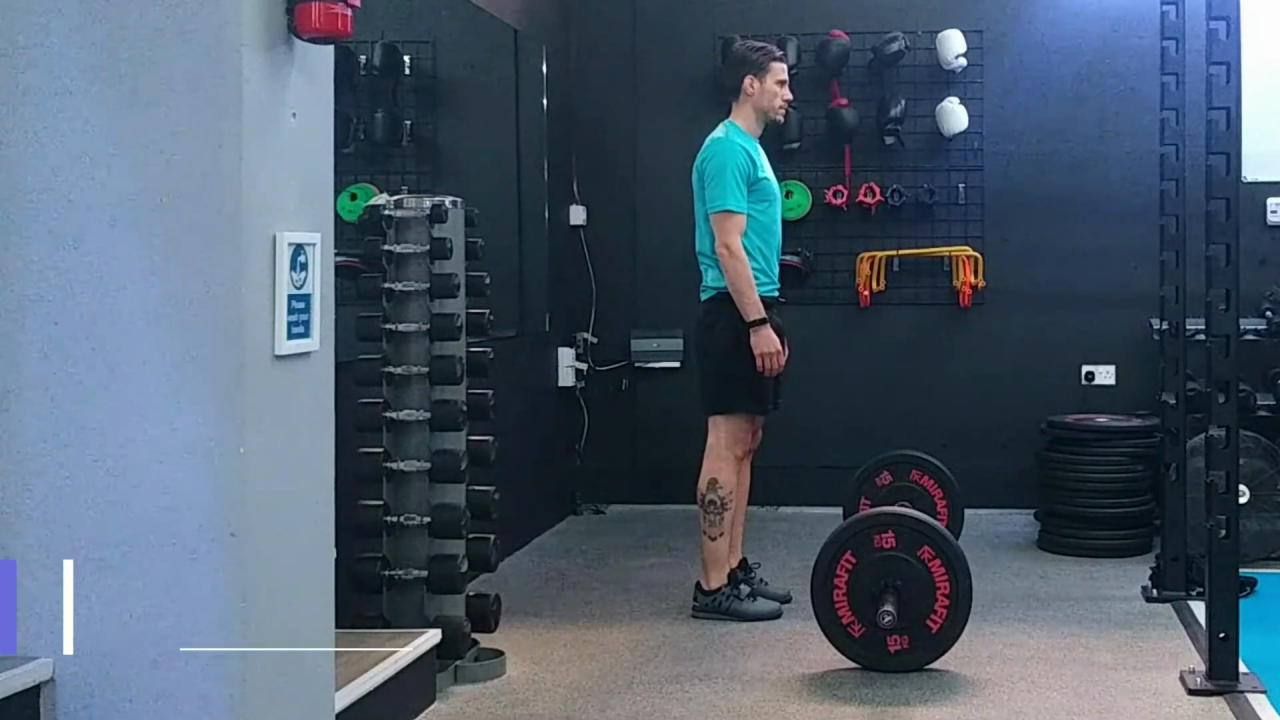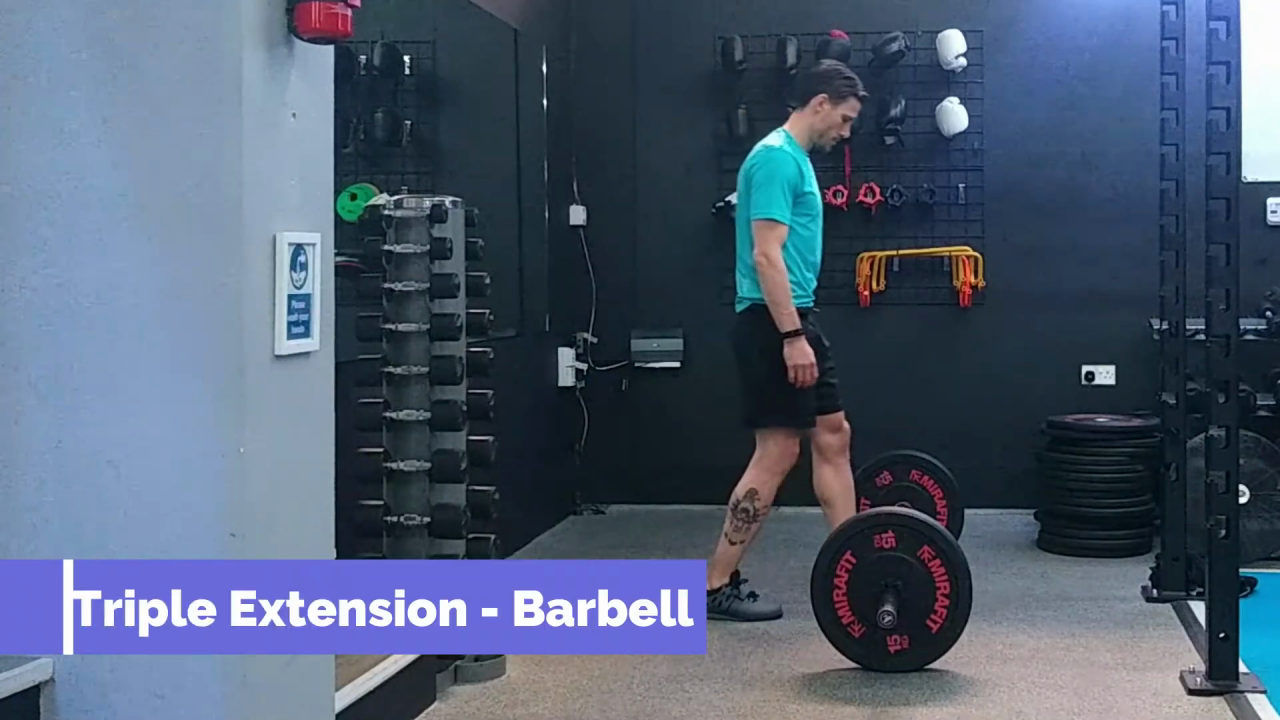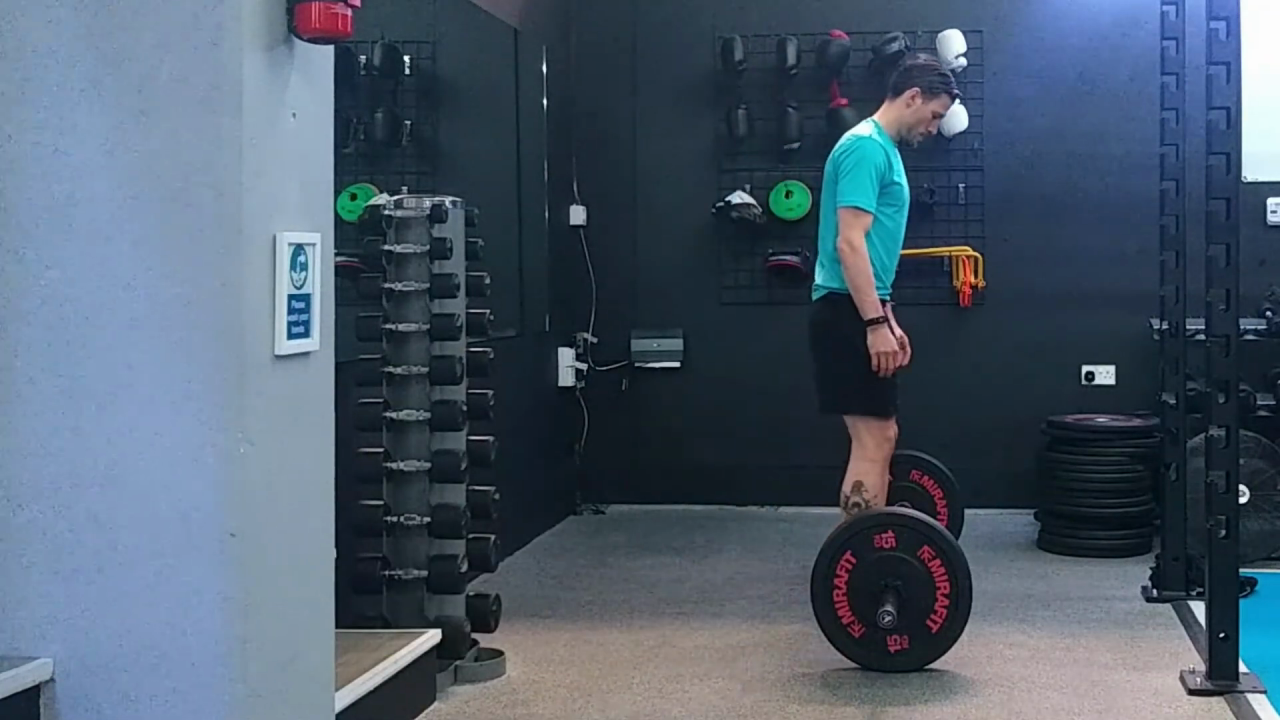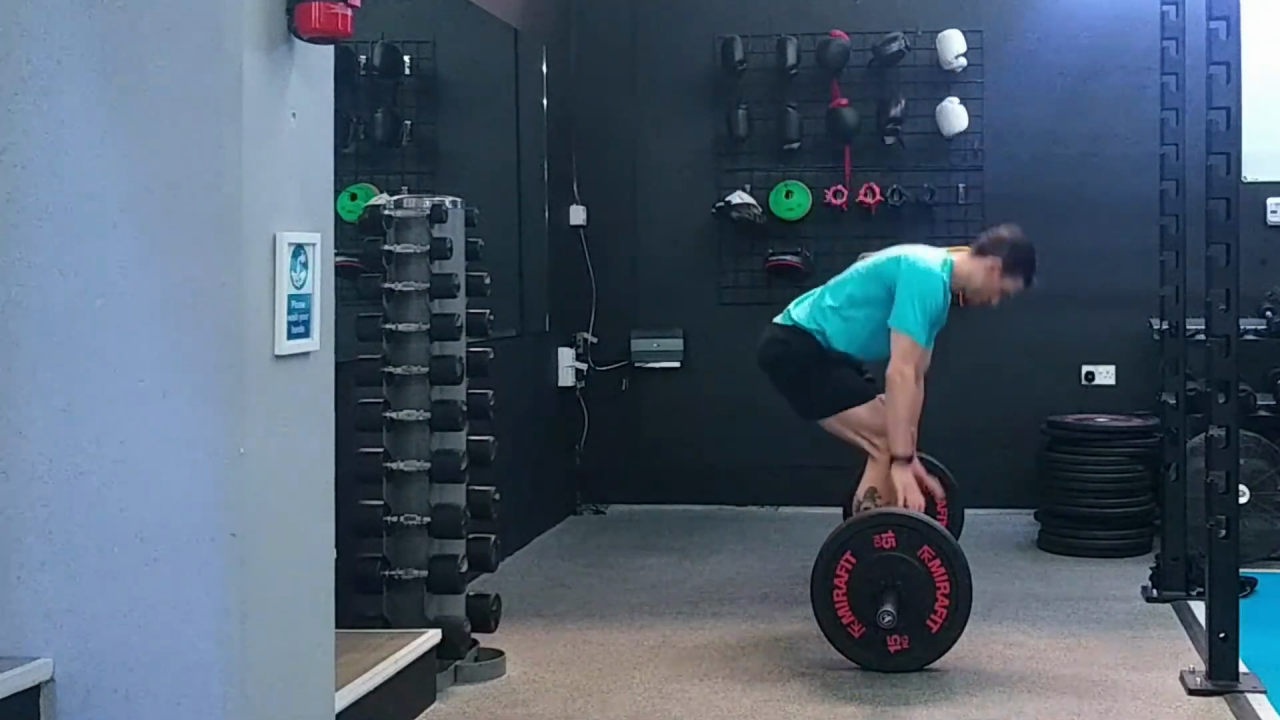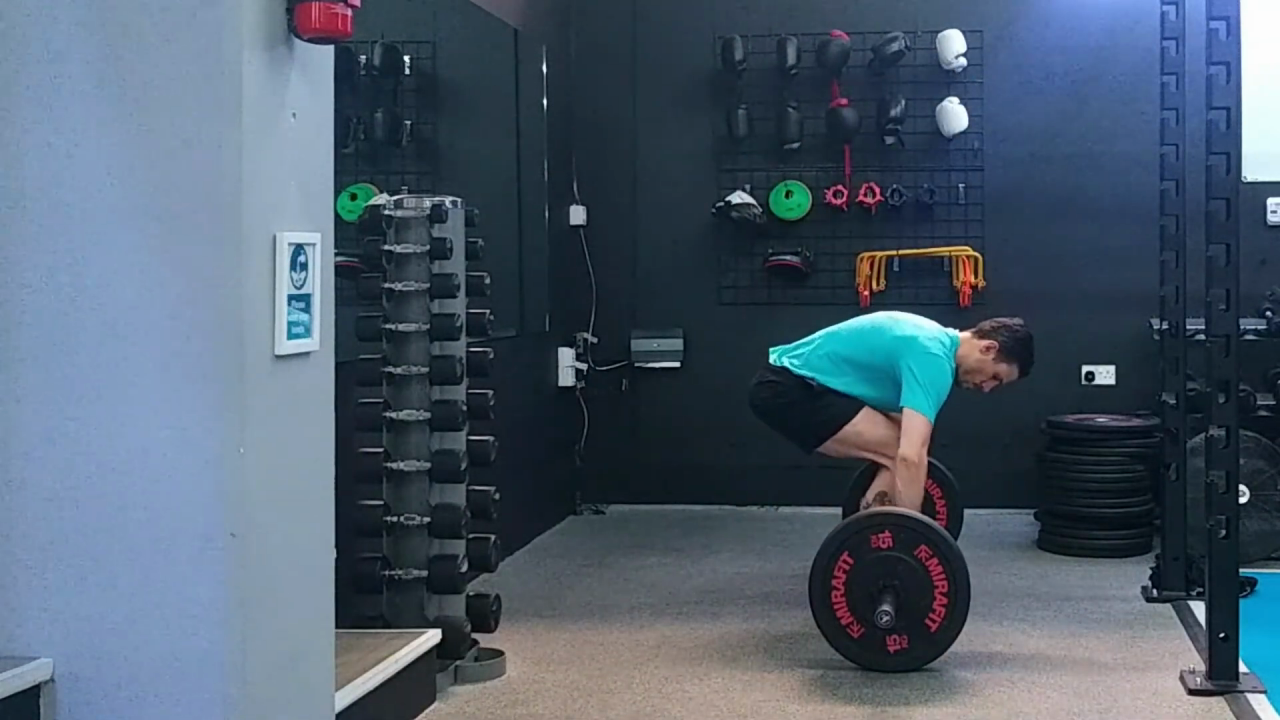
dt=1s
person 1, frame 1
left shoulder: (749, 148)
right shoulder: (727, 149)
right elbow: (728, 246)
left wrist: (766, 319)
right wrist: (758, 323)
left hip: (752, 311)
right hip: (736, 314)
left knee: (744, 444)
right knee: (727, 445)
left ankle: (735, 568)
right ankle: (714, 586)
person 1, frame 2
left shoulder: (794, 157)
right shoulder: (776, 158)
right elbow: (766, 255)
right wrist: (791, 335)
left hip: (796, 320)
right hip: (773, 324)
left knee: (833, 438)
right knee: (777, 454)
right ankle: (717, 585)
person 1, frame 3
left shoulder: (880, 148)
right shoulder: (865, 147)
right elbow: (850, 243)
left wrist: (888, 320)
right wrist: (877, 323)
left hip: (859, 313)
right hip: (849, 313)
left knee: (880, 438)
right knee: (874, 441)
person 1, frame 4
left shoulder: (933, 274)
right shoulder: (927, 277)
left elbow: (914, 378)
right elbow: (900, 373)
left wrist: (908, 458)
right wrist: (902, 460)
left hip: (816, 348)
right hip: (798, 346)
left knee: (893, 449)
right knee: (887, 448)
person 1, frame 5
left shoulder: (934, 342)
right shoulder: (933, 359)
left elbow: (906, 447)
right elbow: (910, 457)
left hip: (795, 382)
right hip: (786, 387)
left knee: (898, 450)
right knee: (899, 454)
